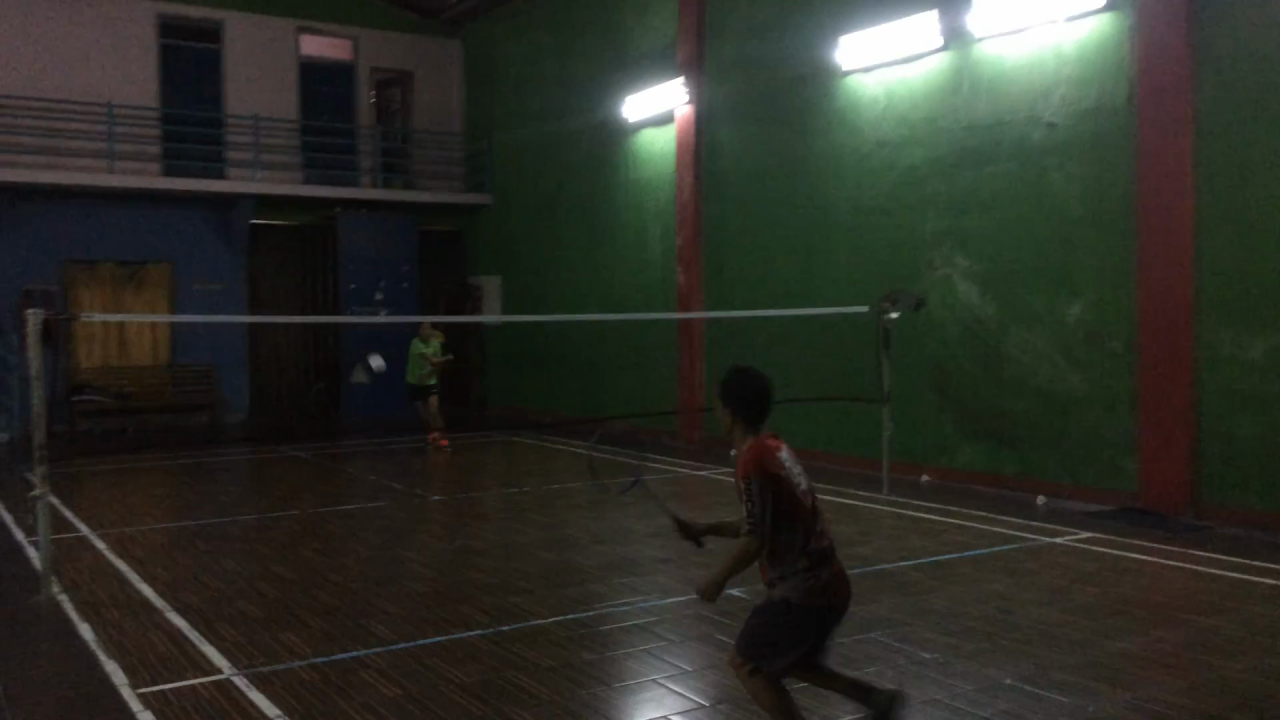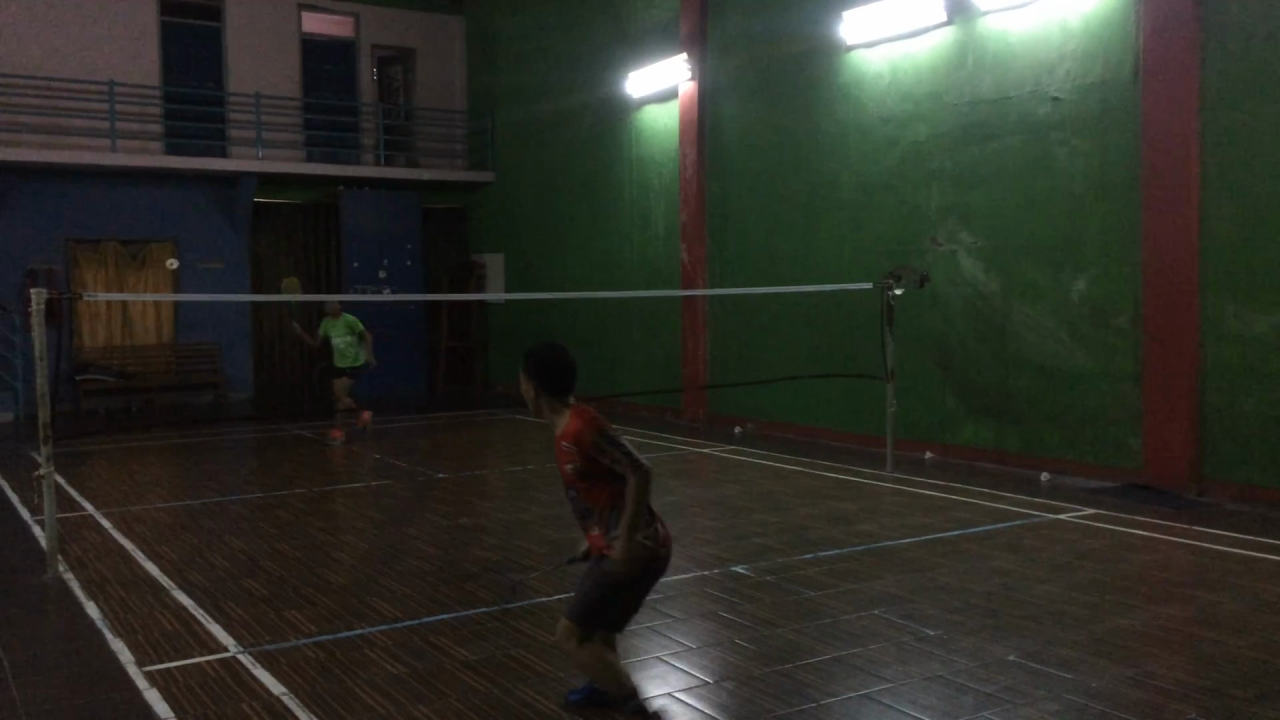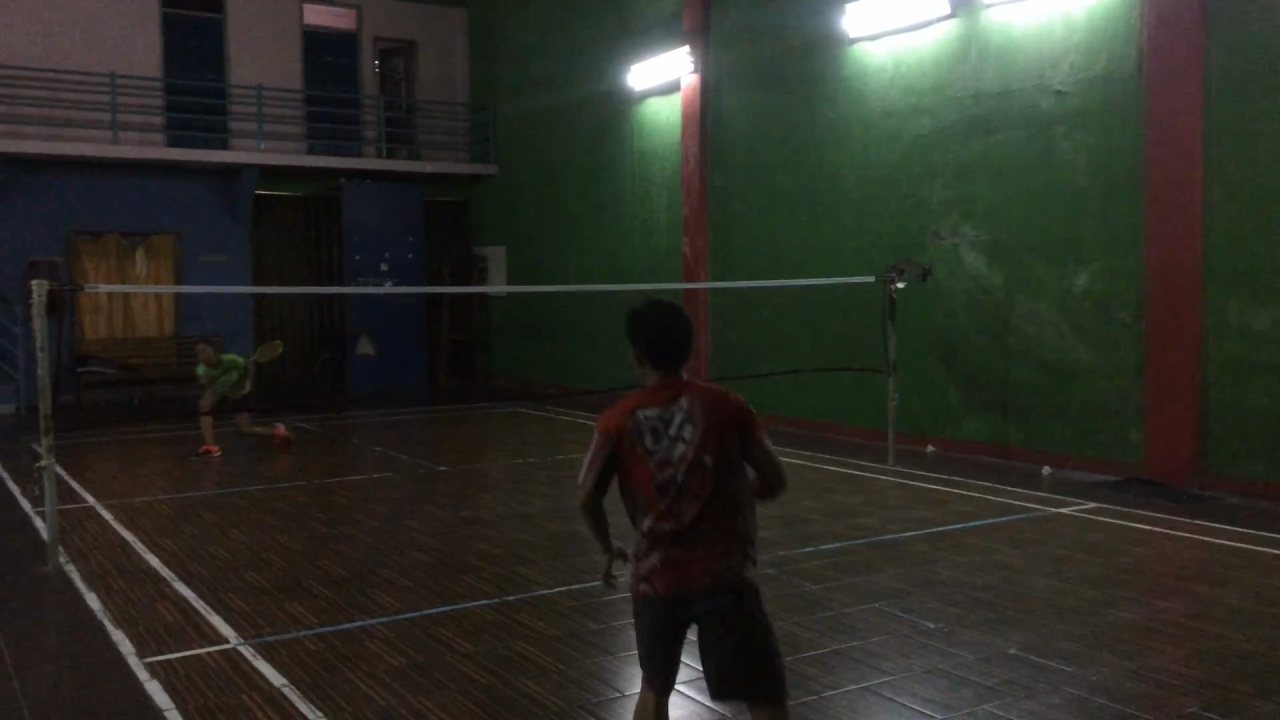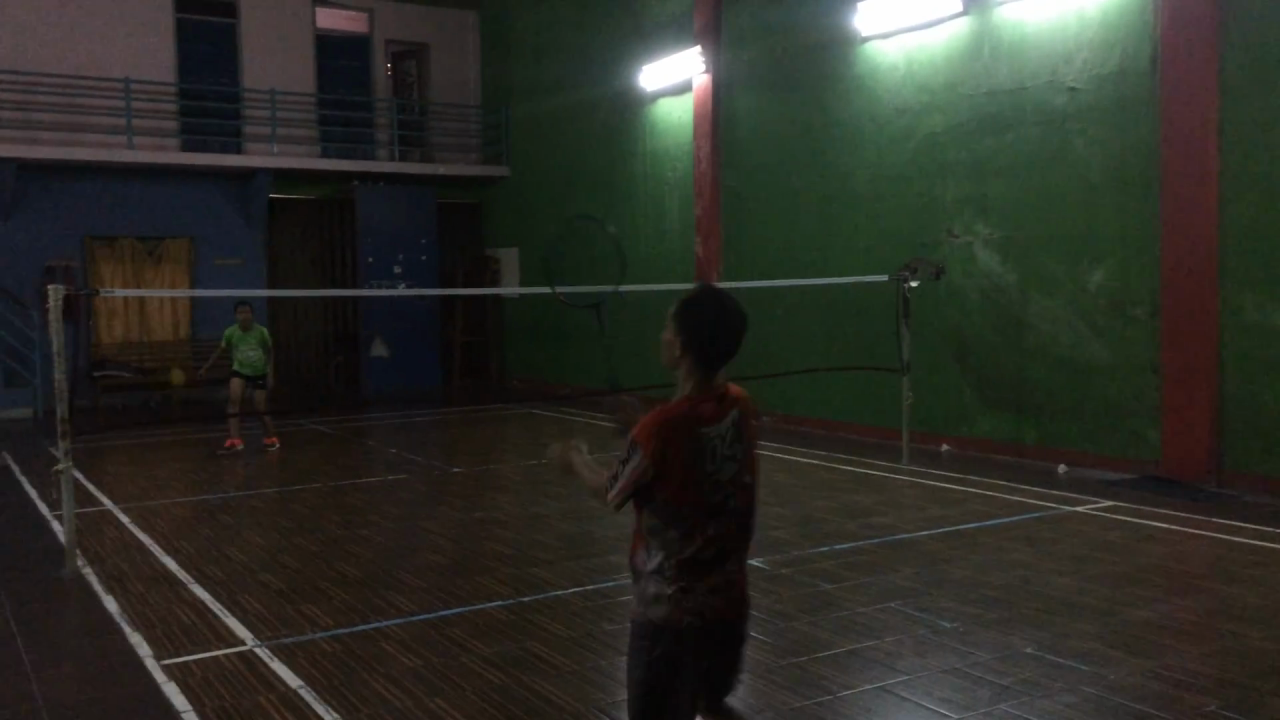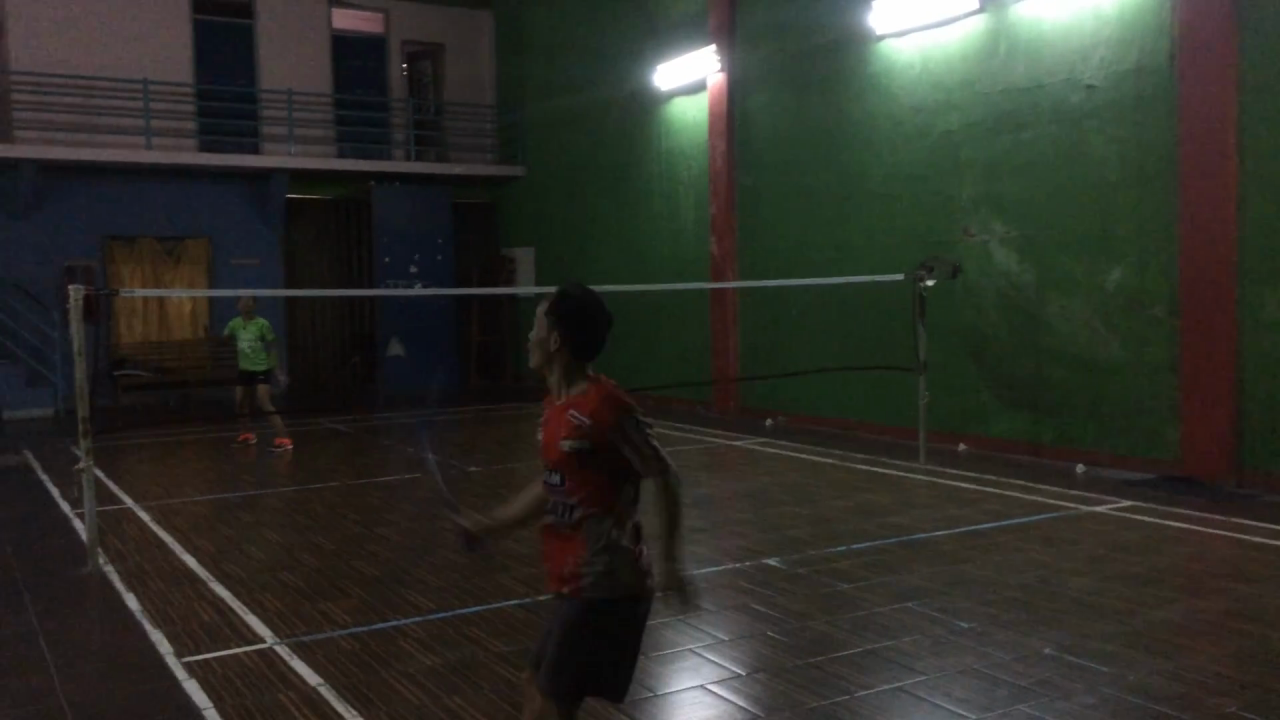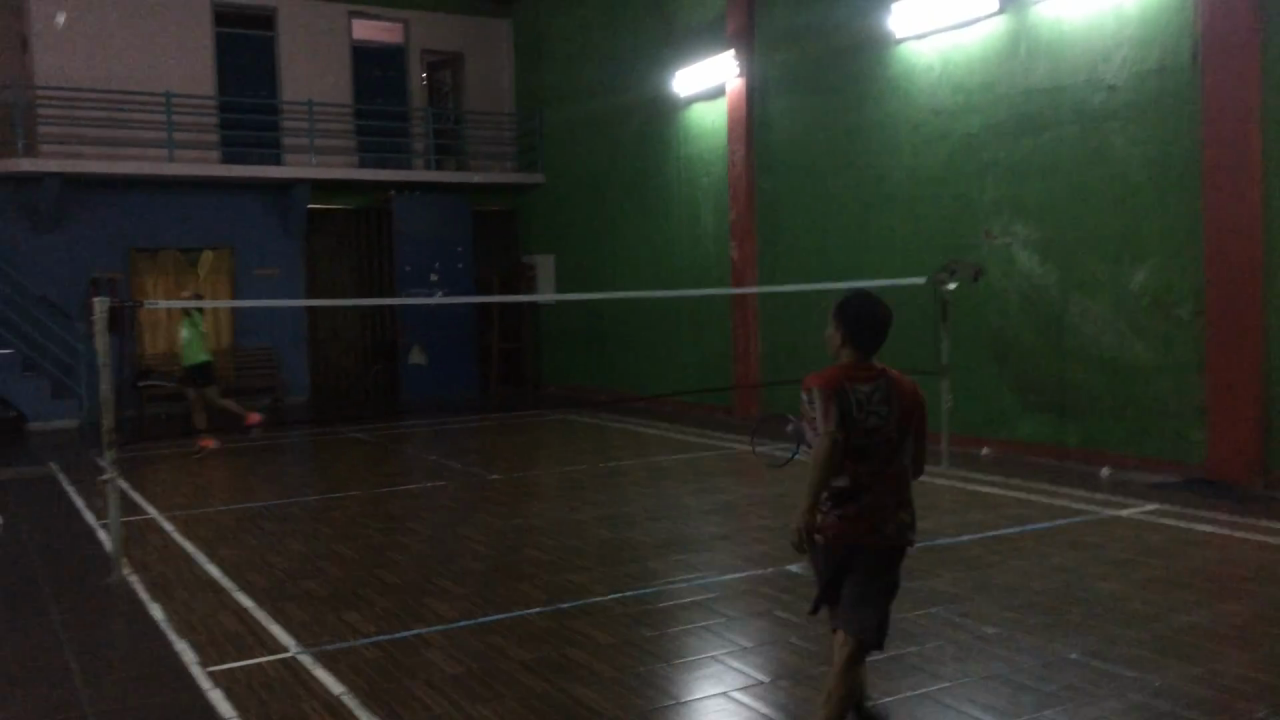
dt=0.7s
person 1, frame 1
left shoulder: (752, 464)
right shoulder: (776, 450)
left elbow: (756, 539)
left wrist: (718, 580)
right wrist: (706, 529)
left hip: (801, 591)
right hip: (823, 588)
left knee: (745, 668)
right knee: (789, 663)
person 1, frame 2
left shoulder: (581, 430)
right shoulder: (570, 430)
left elbow: (639, 473)
left wrist: (628, 539)
right wrist: (597, 542)
left hip: (637, 550)
right hip: (615, 545)
left knee: (571, 634)
right knee: (591, 622)
left ankle: (636, 713)
right ankle: (607, 686)
person 1, frame 3
left shoulder: (618, 421)
right shoulder: (727, 407)
left elbow: (587, 497)
right elbow: (774, 481)
left wrist: (608, 549)
left hip: (655, 579)
right hip: (723, 576)
left knee: (654, 686)
person 1, frame 4
left shoulder: (664, 427)
right shoulder: (738, 407)
left elbow: (616, 495)
left wrist: (574, 459)
left hip: (672, 605)
right hip: (727, 598)
person 1, frame 5
left shoulder: (603, 406)
right shoulder: (557, 406)
left elbow: (665, 478)
left wrist: (669, 559)
right wrist: (490, 523)
left hip: (606, 584)
right hip: (583, 581)
person 1, frame 6
left shoulder: (822, 385)
right shoulder: (907, 392)
left elbow: (827, 445)
right elbow: (916, 466)
left wrist: (806, 512)
left hip: (832, 529)
right hip: (887, 531)
left knee: (845, 626)
right knee: (850, 645)
